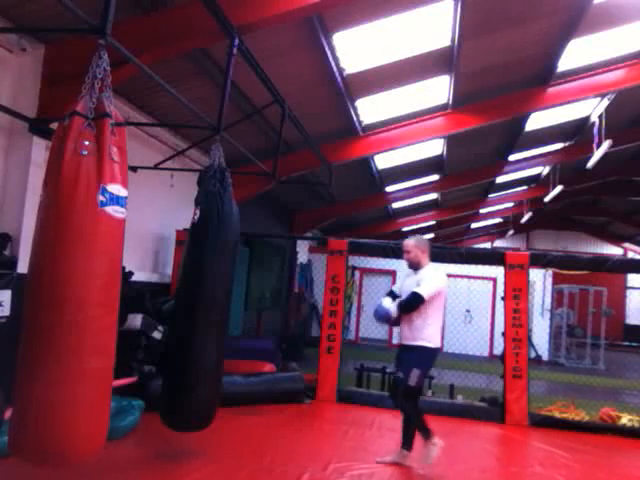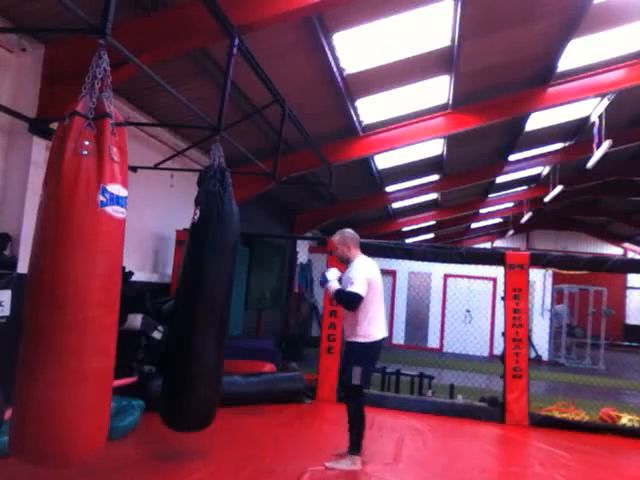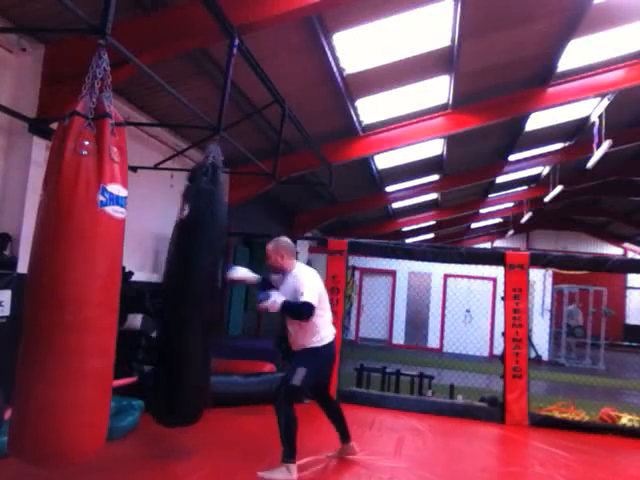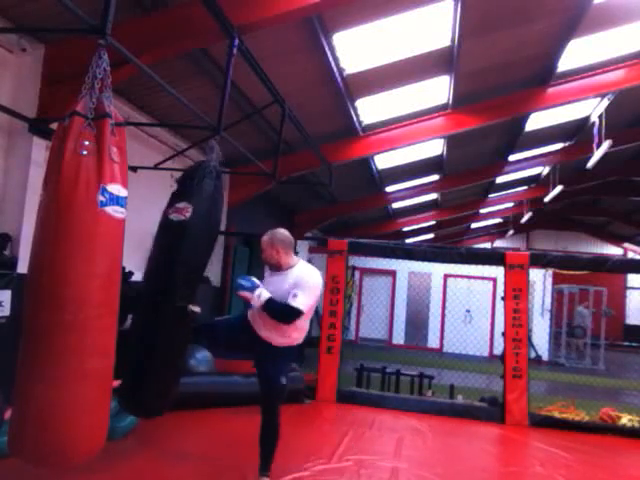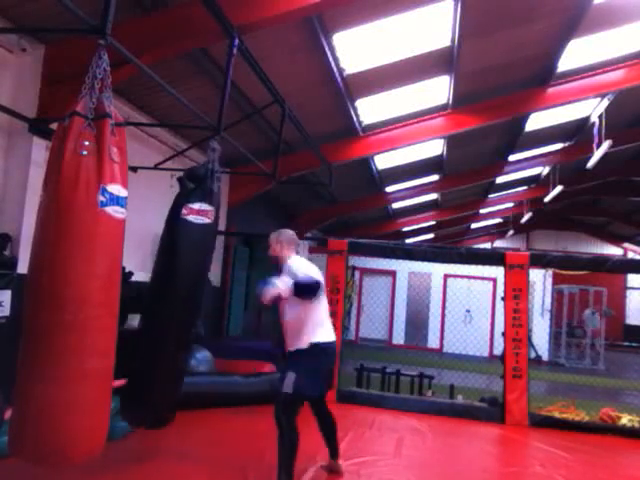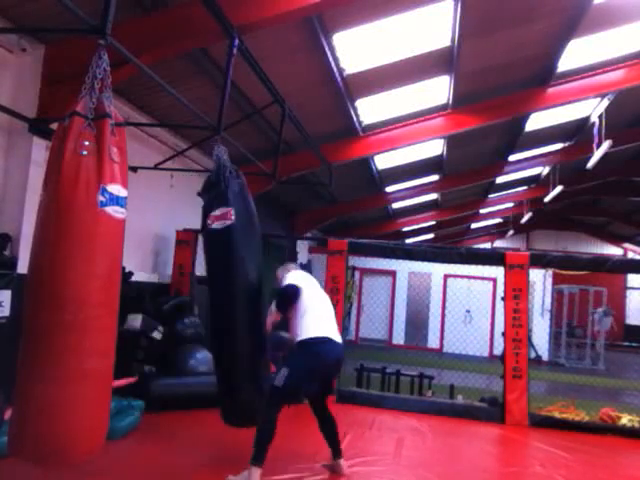
dt=0.7s
person 1, frame 1
left shoulder: (433, 276)
right shoulder: (409, 275)
left elbow: (411, 303)
right elbow: (391, 297)
left wrist: (396, 307)
left hip: (422, 347)
right hip: (407, 344)
left knee: (399, 394)
right knee: (408, 397)
left ankle: (430, 439)
right ankle: (405, 452)
person 1, frame 2
left shoulder: (358, 268)
right shoulder: (365, 264)
left elbow: (352, 302)
left wrist: (332, 286)
right wrist: (339, 283)
left hip: (363, 340)
right hip: (367, 338)
left knee: (352, 394)
right knee: (351, 390)
left ankle: (354, 457)
right ankle: (355, 448)
person 1, frame 3
left shoulder: (303, 276)
right shoulder: (291, 275)
left elbow: (305, 311)
right elbow: (275, 288)
left wrist: (276, 303)
right wrist: (251, 277)
left hip: (314, 349)
right hip: (324, 346)
left knee: (284, 400)
right knee: (322, 395)
right ankle: (347, 444)
person 1, frame 4
left shoulder: (310, 278)
right shoulder: (272, 268)
left elbow: (287, 315)
left wrist: (258, 295)
left hip: (279, 347)
right hip: (251, 328)
left knee: (270, 409)
right knee: (205, 332)
person 1, frame 5
left shoulder: (297, 267)
right shoulder: (291, 269)
left elbow: (312, 288)
left wrist: (280, 287)
right wrist: (275, 294)
left hip: (310, 350)
right hip: (323, 346)
left knee: (284, 411)
right knee: (318, 405)
person 1, frame 6
left shoulder: (294, 276)
right shoulder: (319, 291)
left elbow: (289, 292)
left wrist: (273, 313)
right wrist: (289, 340)
left hip: (313, 347)
right hip: (335, 350)
left knee: (273, 403)
right knee: (319, 405)
right ankle: (338, 461)
